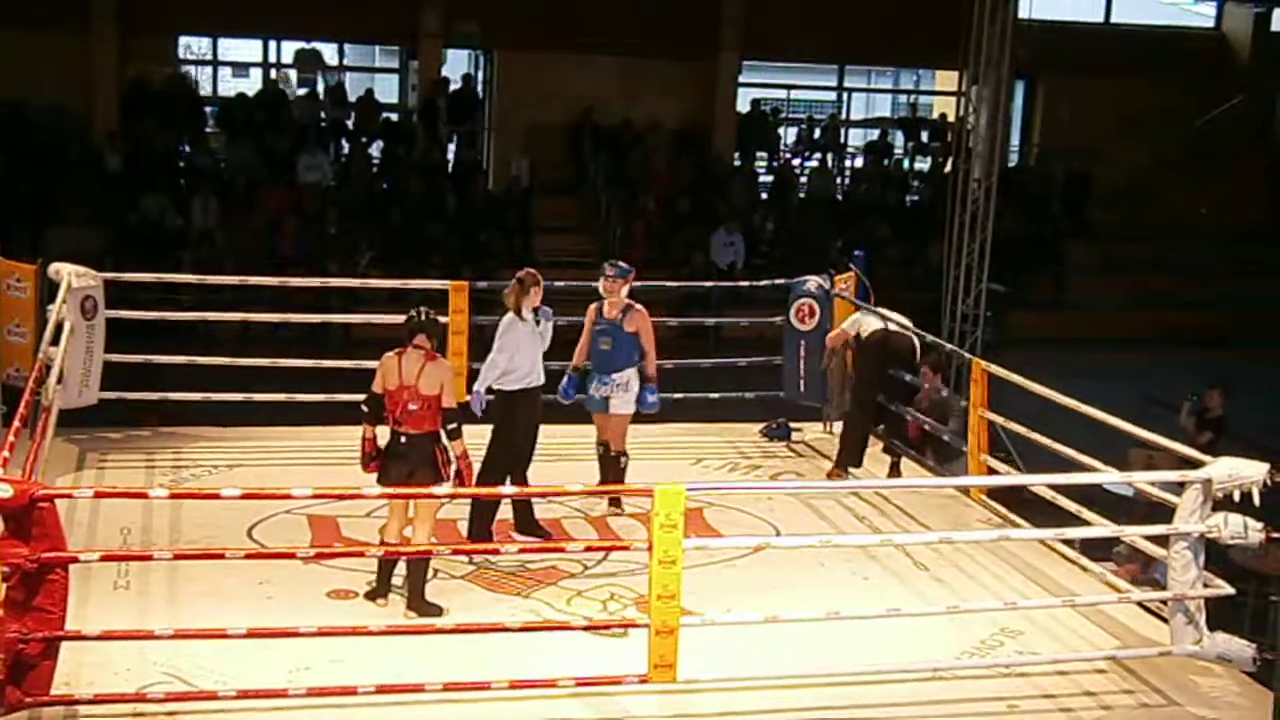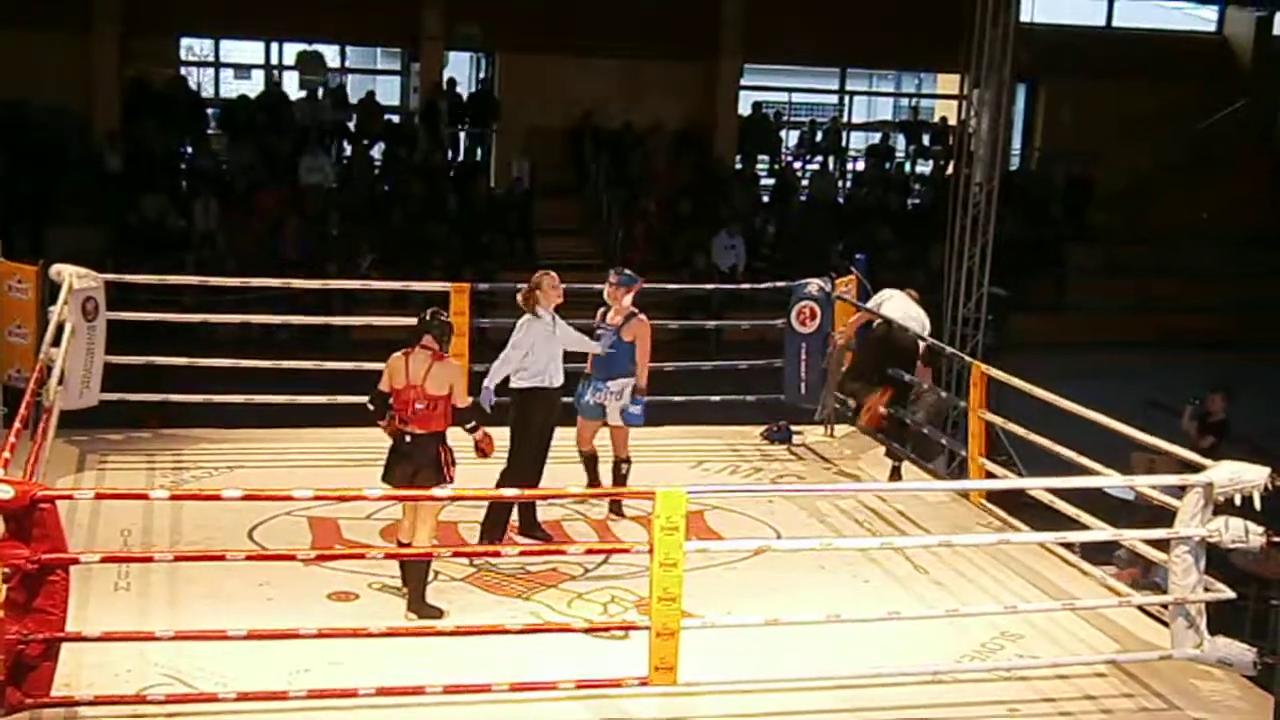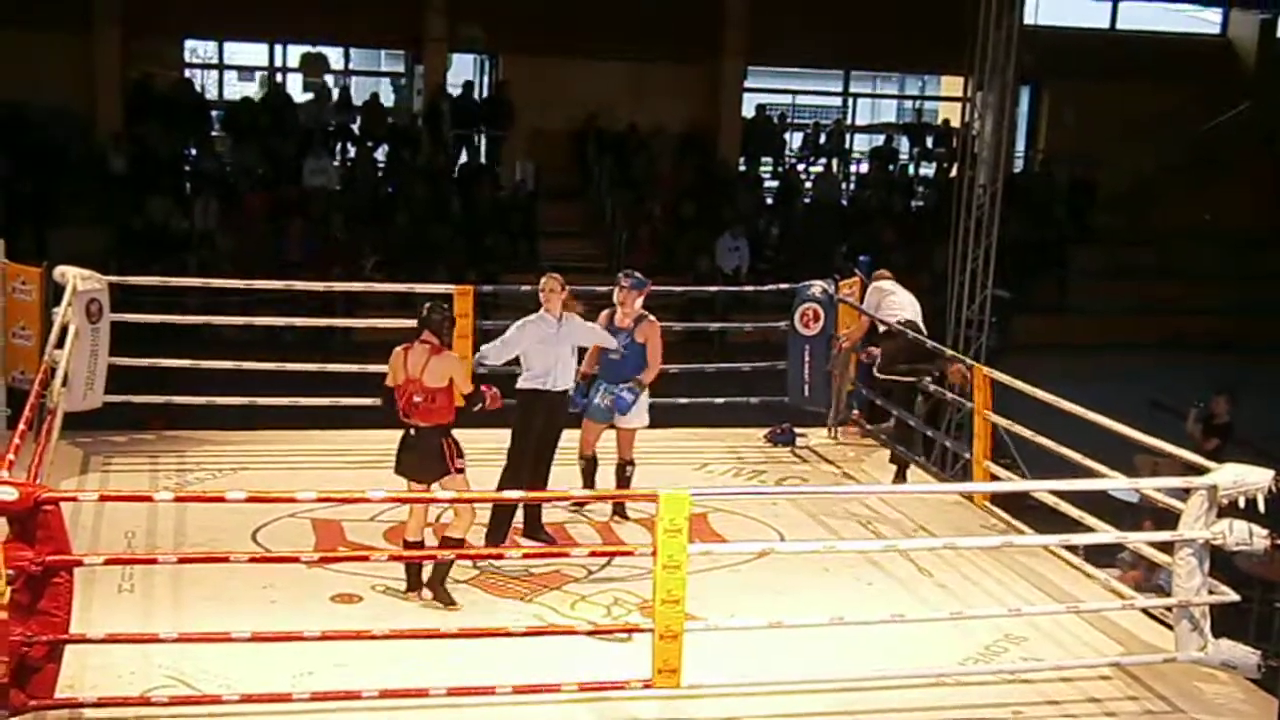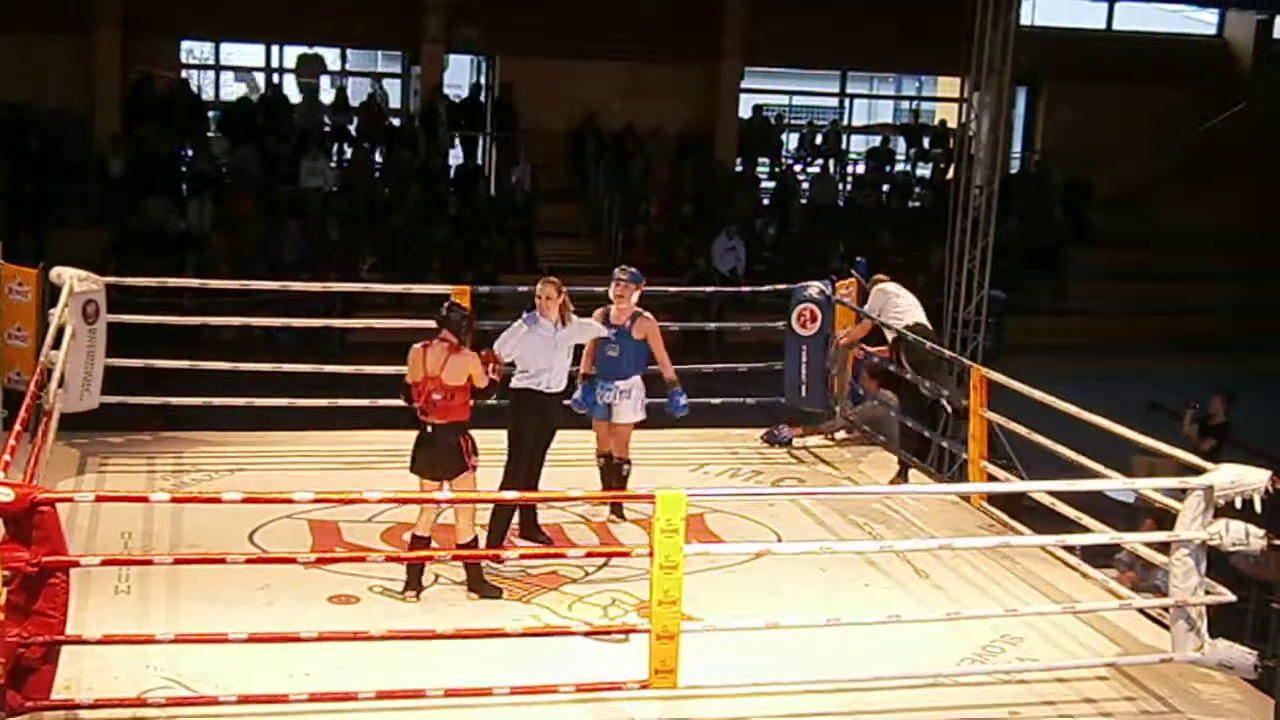
dt=0.4s
person 1, frame 1
left shoulder: (388, 361)
right shoulder: (442, 369)
left elbow: (372, 406)
right elbow: (450, 419)
left wrist: (369, 442)
right wrist: (462, 459)
left hip: (396, 449)
right hip: (426, 451)
left knee: (395, 519)
right knee: (423, 526)
left ankle: (381, 588)
right ankle: (415, 600)
person 1, frame 2
left shoulder: (396, 361)
right shoulder: (451, 369)
left elbow: (376, 405)
right elbow: (465, 415)
left wrist: (389, 425)
right wrist: (482, 438)
left hip: (402, 448)
right hip: (432, 452)
left knee: (408, 517)
right knee: (425, 527)
left ankle: (408, 580)
right ankle: (416, 602)
person 1, frame 3
left shoulder: (399, 355)
right shoulder: (449, 361)
left elbow: (388, 400)
right elbow: (472, 401)
right wrist: (490, 397)
left hip: (410, 441)
right hip: (437, 444)
left knee: (417, 514)
right knee: (465, 513)
left ankle: (414, 585)
right ankle: (435, 582)
person 1, frame 4
left shoulder: (417, 352)
right shoulder: (466, 358)
left elbow: (410, 394)
right elbow: (485, 391)
right wrist: (493, 371)
left hip: (426, 439)
right hip: (454, 441)
left knee: (427, 511)
right knee: (465, 515)
left ankle: (412, 584)
right ankle: (475, 583)
person 2, frame 1
left shoulder: (529, 321)
right shoulder: (512, 323)
left elbow: (541, 345)
right elbow: (496, 360)
left wrist: (547, 322)
right wrist: (479, 388)
left hip: (530, 397)
right hip: (512, 398)
left knee: (521, 464)
right knee: (496, 466)
left ankle: (525, 520)
right ankle: (479, 533)
person 2, frame 2
left shoulder: (554, 322)
right shoulder: (530, 323)
left elbow: (573, 340)
right elbow: (509, 356)
left wrist: (600, 347)
right wrist: (489, 384)
left hip: (549, 396)
right hip: (529, 396)
left knee: (536, 463)
right knee: (518, 464)
left ankle: (528, 522)
right ankle: (491, 532)
person 2, frame 3
left shoulder: (573, 323)
right shoulder: (529, 326)
left elbow: (595, 334)
right elbow: (502, 349)
left wrist: (617, 344)
right wrist: (485, 353)
left hip: (559, 399)
right hip: (532, 398)
left knee: (542, 464)
right knee: (517, 466)
left ankle: (533, 525)
right ankle: (495, 536)
person 2, frame 4
left shoulder: (570, 326)
right shoulder: (528, 328)
left elbow: (590, 328)
right elbow: (501, 352)
left wrist: (607, 333)
right wrist: (523, 325)
left hip: (552, 400)
right hip: (526, 398)
left knee: (534, 465)
right knee: (516, 468)
left ankle: (529, 525)
right ankle: (496, 538)
person 3, frame 1
left shoulder: (636, 314)
right shoulder: (594, 309)
left elbow: (649, 351)
right elbow: (585, 343)
left wrist: (651, 383)
right wrist: (573, 373)
left hip: (623, 380)
right hip: (598, 378)
left knee: (617, 441)
right knee: (602, 435)
left ankle: (615, 496)
right ankle: (605, 482)
person 3, frame 2
left shoulder: (637, 323)
right shoulder: (602, 314)
left elbow: (642, 363)
left wrist: (638, 397)
right wrist: (585, 381)
left hip: (621, 388)
right hip: (596, 385)
left knee: (619, 448)
right knee: (583, 441)
left ankle: (616, 501)
right ankle: (594, 483)
person 3, frame 3
left shoulder: (649, 325)
right shoulder: (606, 317)
left elbow: (654, 364)
right elbow: (594, 351)
left wrist: (635, 389)
right wrist: (582, 382)
left hip: (630, 391)
right hip: (602, 387)
left knee: (625, 451)
right knee: (586, 444)
left ankle: (619, 504)
right ankle: (588, 491)
person 3, frame 4
left shoulder: (644, 321)
right shoulder: (600, 315)
left elbow: (661, 356)
right elbow: (590, 351)
left wrist: (674, 387)
right wrist: (583, 383)
left hip: (627, 387)
right hip: (601, 385)
left knee: (621, 448)
right knee: (603, 445)
left ankle: (617, 504)
right ankle: (607, 489)
person 4, frame 1
left shoulder: (867, 313)
right shoulder: (906, 323)
left elbow: (832, 340)
right elbow: (916, 354)
left hip: (876, 342)
right hip: (907, 345)
left knee: (860, 406)
left ankle: (842, 465)
right ankle: (895, 464)
person 4, frame 2
left shoulder: (889, 294)
right shoulder: (924, 318)
left elbow: (858, 319)
right elbow: (920, 351)
left wrist: (846, 336)
left hip: (884, 332)
right hip: (910, 343)
left knee: (850, 381)
right knee: (899, 407)
left ankle: (869, 398)
right ankle: (896, 468)
person 4, frame 3
left shoulder: (877, 286)
right shoulder: (909, 297)
left elbow: (864, 323)
left wrist: (849, 341)
right wrist: (878, 352)
left hip: (898, 334)
right hip: (919, 339)
left knee: (884, 373)
right knee: (905, 410)
left ankle: (945, 368)
right ankle: (901, 470)
person 4, frame 4
left shoulder: (880, 289)
right shoulder: (908, 297)
left elbow: (866, 326)
left wrist: (847, 339)
right wrist: (872, 351)
left hip: (910, 338)
right hip: (927, 338)
right knee: (913, 410)
right ankle: (904, 470)
